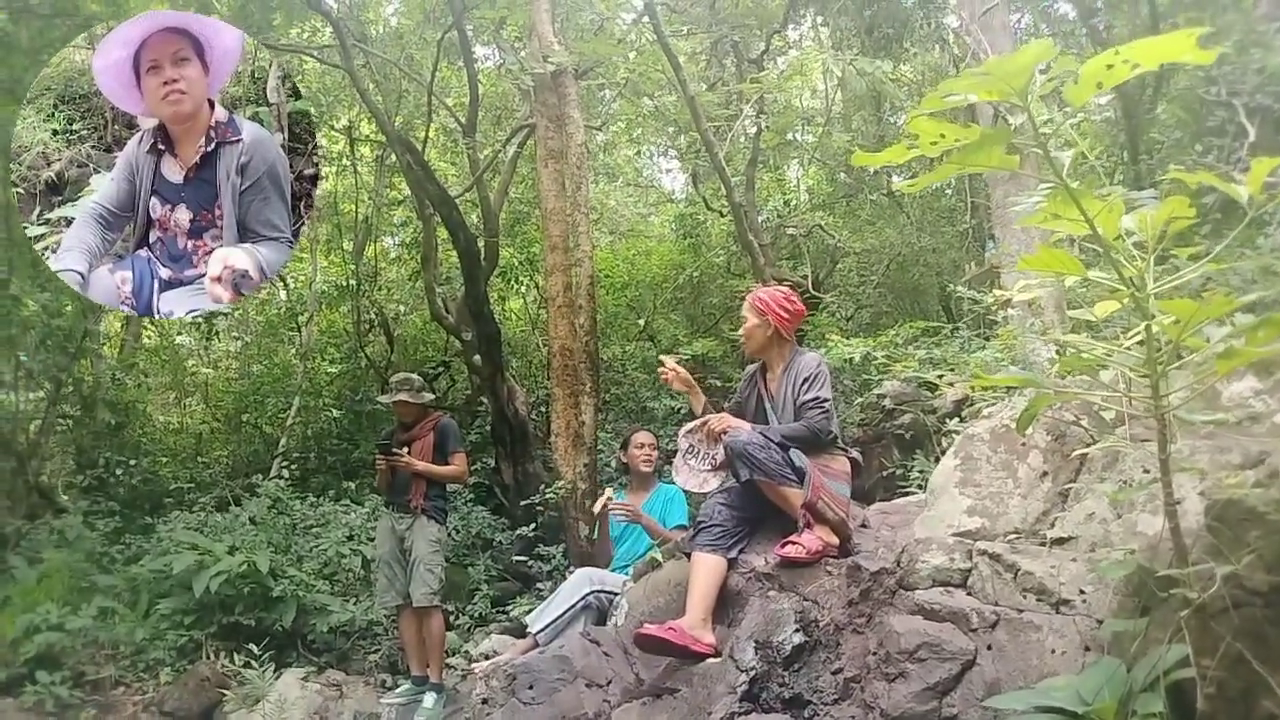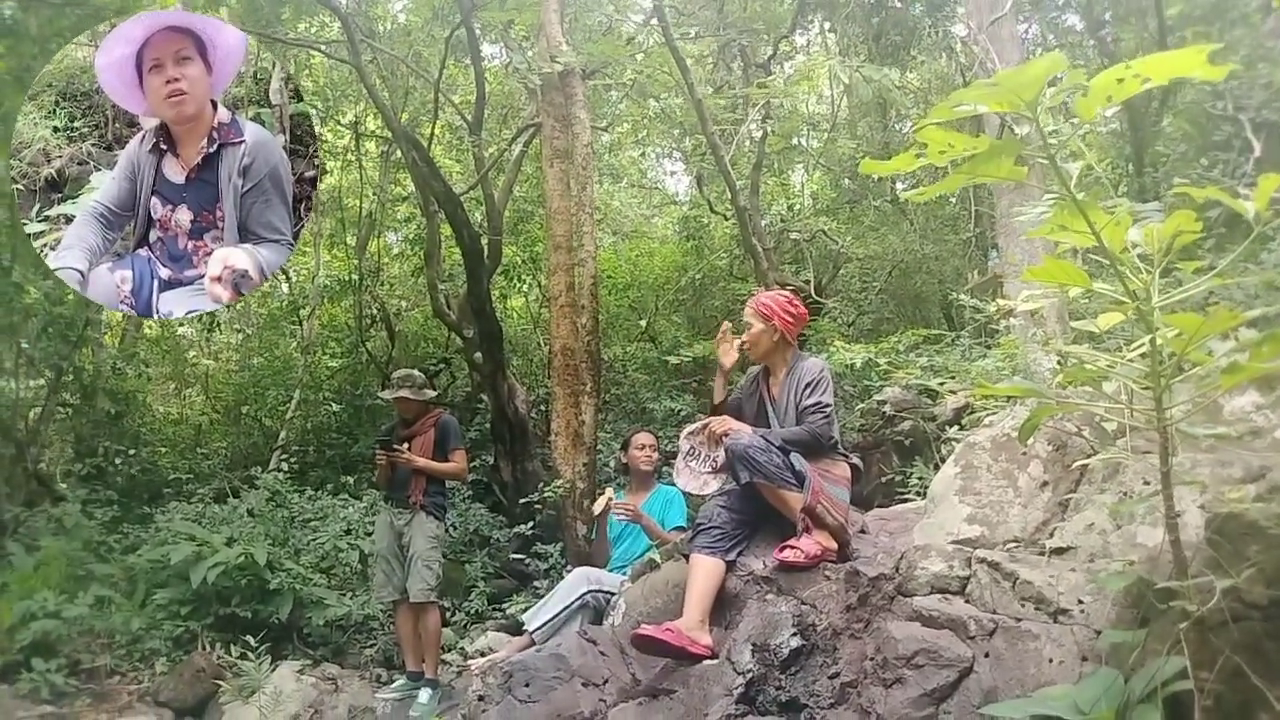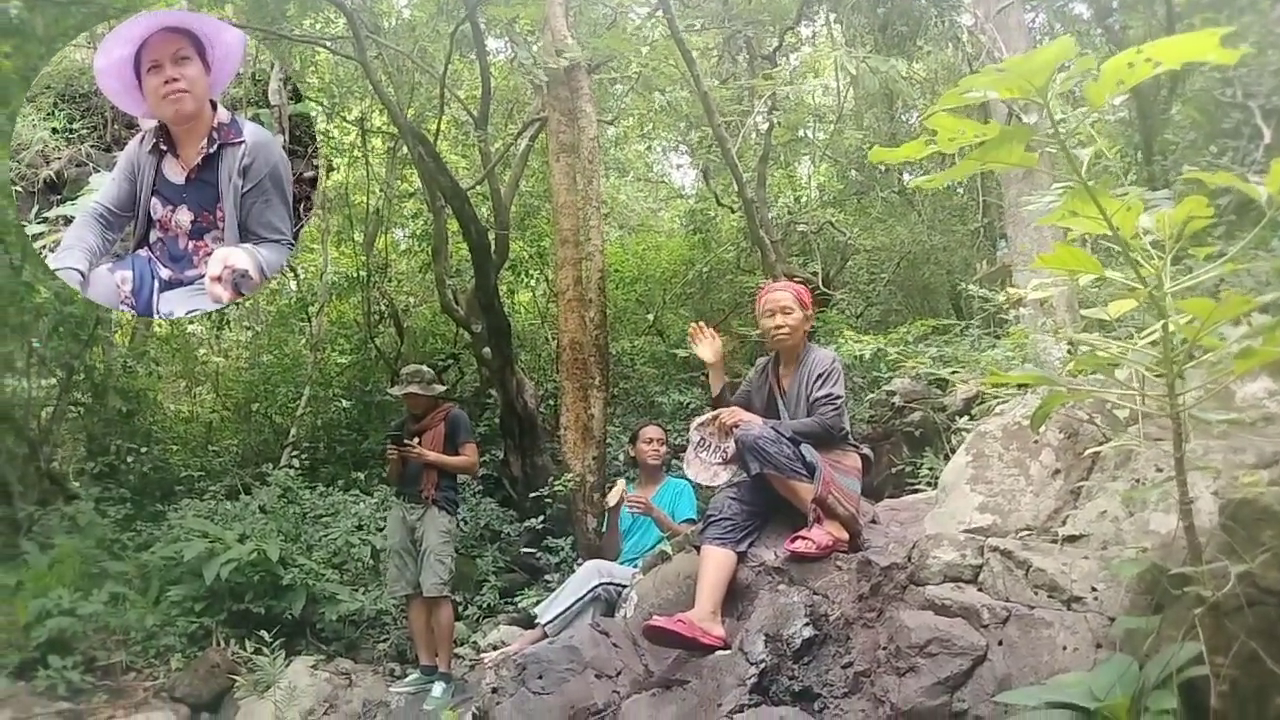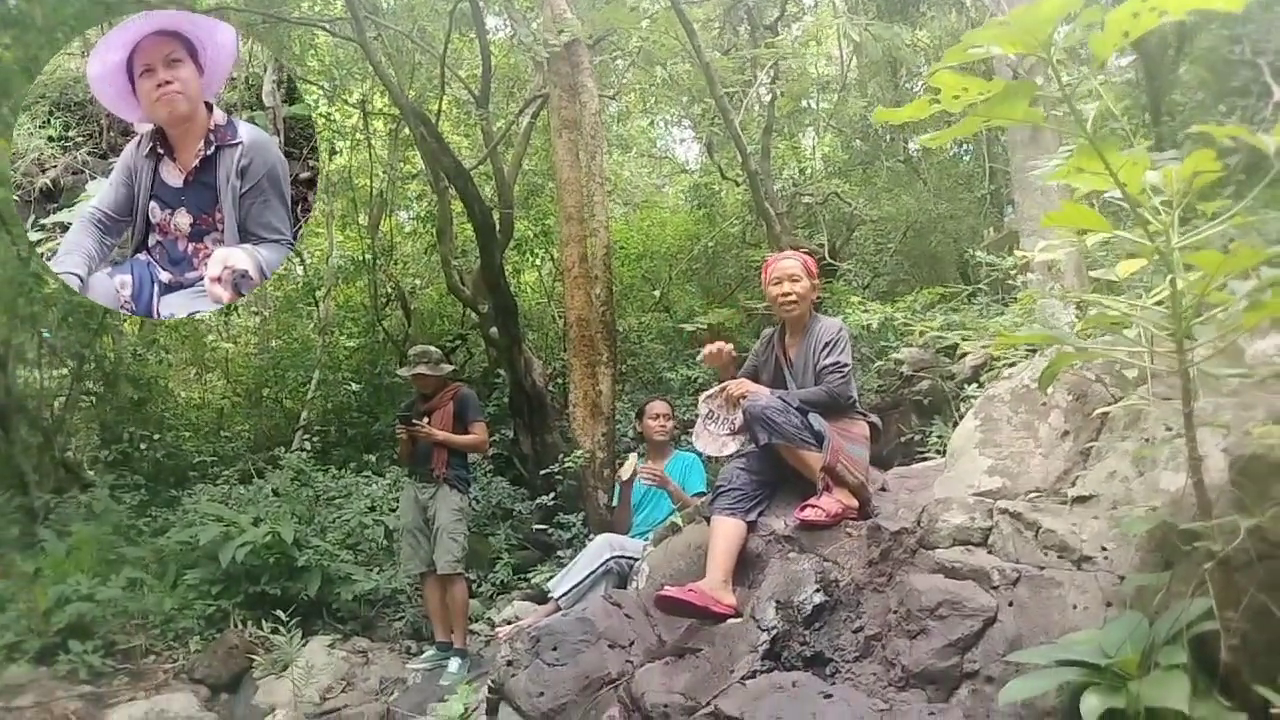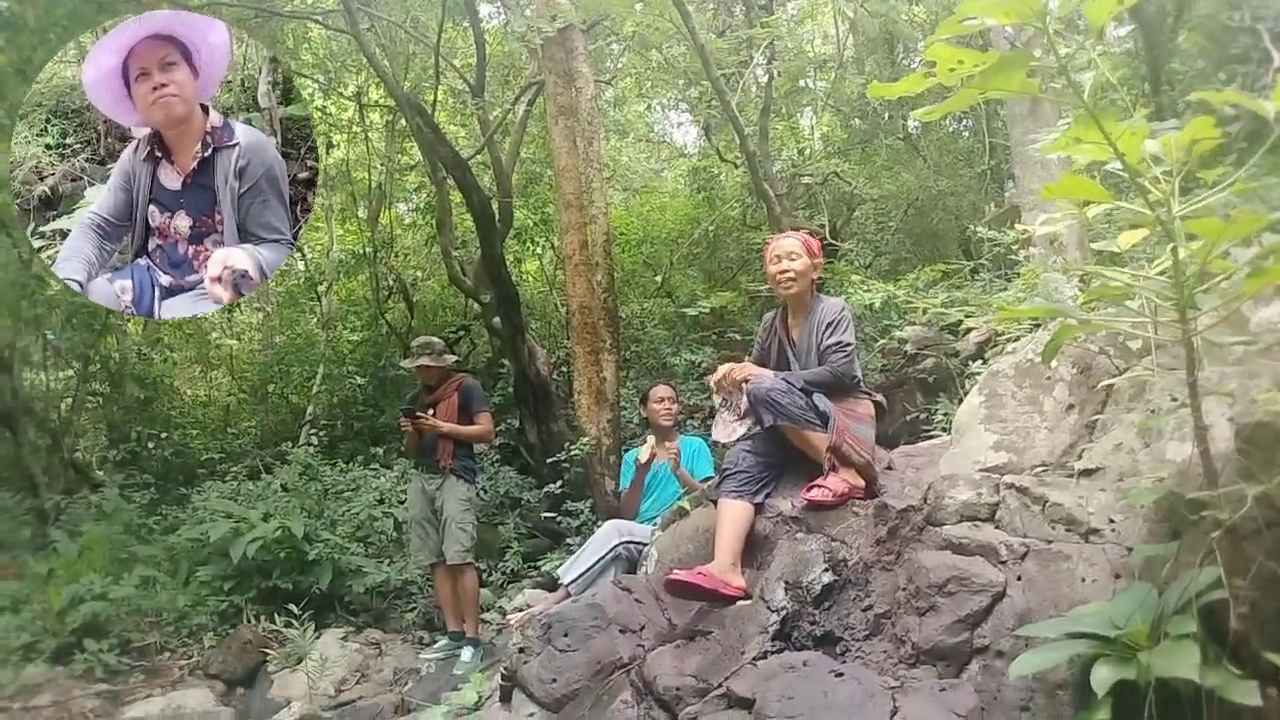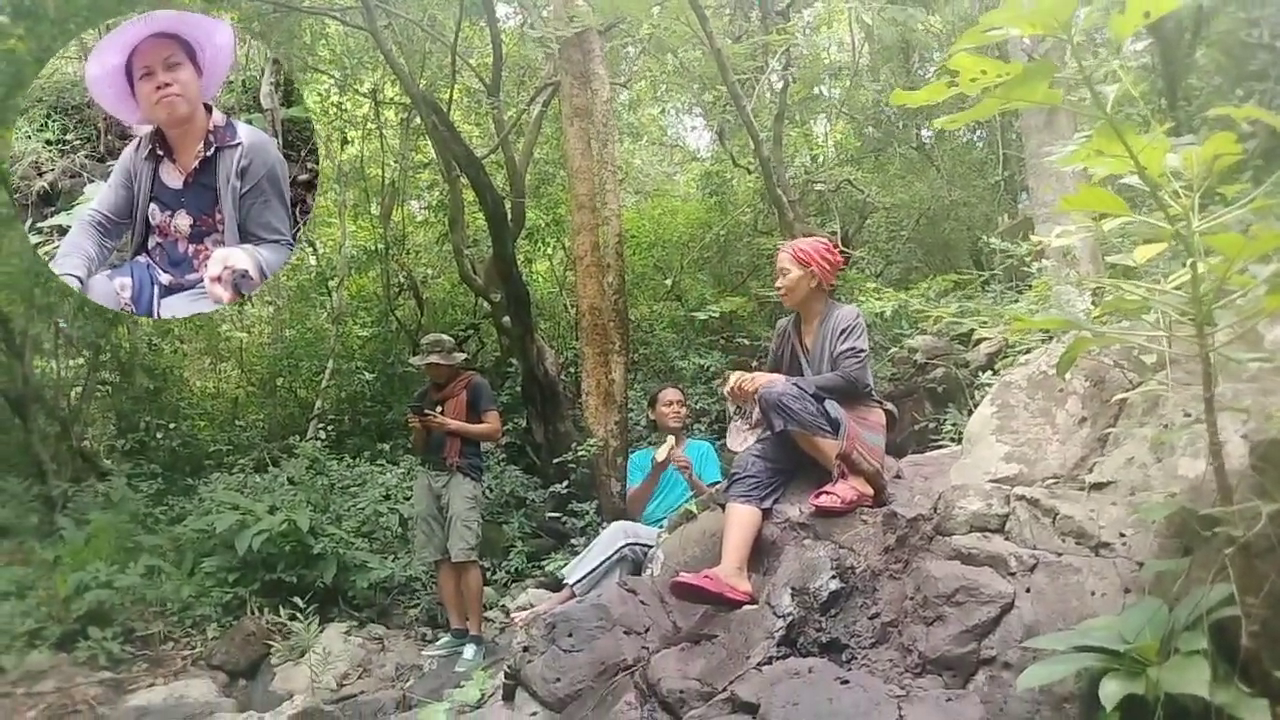
dt=0.4s
person 1, frame 1
left shoulder: (809, 365)
right shoulder: (752, 376)
left elbow: (818, 428)
right elbow: (724, 426)
left wrist: (749, 429)
right wrist: (693, 392)
left hip: (819, 474)
right hip: (769, 483)
left knee: (743, 443)
right knee: (717, 511)
left ankle: (819, 528)
right ankle: (696, 626)
person 1, frame 2
left shoulder: (813, 370)
right shoulder: (755, 378)
left elbow: (819, 433)
right elbow: (723, 422)
left wrist: (751, 433)
right wrist: (722, 374)
left hip: (819, 478)
right hip: (768, 487)
left knee: (743, 445)
right knee: (716, 515)
left ankle: (818, 532)
right ankle: (693, 626)
person 1, frame 3
left shoulder: (824, 362)
right shoulder: (762, 370)
left elbow: (829, 424)
right elbow: (727, 415)
left wrist: (760, 424)
right wrist: (715, 368)
left hip: (828, 468)
right hip: (778, 477)
left knee: (753, 436)
right knee: (726, 506)
left ankle: (829, 522)
right ankle: (706, 617)
person 1, frame 4
left shoulder: (831, 330)
right shoulder: (768, 341)
left elbow: (837, 393)
right elbow: (738, 390)
left wrist: (767, 394)
right wrist: (725, 367)
left hip: (837, 437)
right hip: (787, 446)
left knee: (761, 407)
right knee: (735, 476)
left ankle: (839, 491)
right ankle: (717, 586)
person 1, frame 5
left shoulder: (833, 311)
right shoulder: (771, 324)
left elbow: (841, 373)
right elbow: (755, 373)
left wrist: (770, 377)
right wrist: (734, 374)
left hip: (842, 417)
right hip: (792, 428)
left knee: (766, 389)
right knee: (741, 459)
left ankle: (845, 471)
right ankle: (726, 569)
person 1, frame 6
left shoulder: (847, 318)
right shoulder: (785, 329)
left elbow: (852, 379)
right elbow: (770, 380)
left wrist: (783, 383)
right wrist: (747, 383)
left hip: (853, 425)
right hip: (803, 435)
left knee: (778, 395)
right knee: (751, 463)
left ankle: (854, 478)
right ankle: (732, 573)
person 2, frame 1
left shoulder: (443, 427)
right shoulder: (390, 436)
left elbow: (461, 473)
left wrist: (416, 465)
right wrist: (383, 471)
left hip: (425, 518)
right hip: (391, 518)
left knee: (427, 600)
right knee: (402, 601)
left ankle: (436, 686)
right ankle: (417, 679)
person 2, frame 2
left shoulder: (444, 424)
right shoulder: (390, 431)
left elbow: (461, 470)
left wrist: (417, 462)
right wrist: (382, 467)
left hip: (425, 514)
right hip: (390, 513)
left knee: (423, 596)
right knee: (399, 597)
left ankle: (431, 681)
right ankle: (412, 675)
person 2, frame 3
left shoulder: (454, 418)
right shoulder: (401, 426)
left elbow: (472, 463)
left wrist: (428, 456)
right wrist: (394, 462)
left hip: (436, 508)
right hip: (402, 508)
left knee: (436, 590)
right knee: (412, 591)
left ankle: (444, 675)
right ankle: (426, 668)
person 2, frame 4
left shoulder: (462, 397)
right shoulder: (409, 407)
left elbow: (481, 442)
left wrist: (437, 435)
right wrist: (405, 442)
left hip: (448, 487)
right hip: (414, 488)
left knee: (450, 568)
right knee: (426, 569)
left ankle: (460, 651)
right ankle: (442, 645)
person 2, frame 5
left shoulder: (467, 388)
right shoulder: (414, 399)
left elbow: (487, 432)
left wrist: (443, 427)
right wrist: (410, 434)
left hip: (455, 477)
right hip: (422, 480)
left knee: (459, 558)
right knee: (435, 560)
left ankle: (472, 640)
right ankle: (454, 635)
person 2, frame 6
left shoulder: (475, 386)
right shoulder: (422, 396)
left elbow: (494, 431)
left wrist: (451, 425)
right wrist: (418, 430)
left hip: (461, 475)
right hip: (427, 476)
left knee: (464, 555)
right knee: (440, 557)
left ankle: (475, 638)
right ankle: (457, 632)
person 3, frame 1
left shoulder: (252, 146)
right shoulder: (141, 148)
left elbow: (277, 245)
right elbow: (99, 218)
left wrist: (248, 261)
right wrist: (64, 276)
left hip: (211, 289)
right hip: (147, 276)
person 3, frame 2
left shoulder: (255, 148)
right shoulder: (143, 148)
left elbow: (278, 247)
right elbow: (100, 218)
left wrist: (249, 262)
right wrist: (63, 274)
left hip: (212, 290)
right hip: (146, 275)
person 3, frame 3
left shoulder: (255, 147)
right shoulder: (143, 148)
left elbow: (278, 248)
right elbow: (100, 219)
left wrist: (248, 261)
right wrist: (64, 275)
left hip: (212, 291)
right hip: (147, 276)
person 3, frame 4
left shoulder: (252, 148)
right shoulder: (140, 152)
left elbow: (278, 247)
right elbow: (98, 223)
left wrist: (248, 262)
right wrist: (64, 278)
left hip: (212, 292)
right hip: (147, 279)
person 3, frame 5
left shoulder: (249, 150)
right shoulder: (138, 157)
left elbow: (278, 248)
right elbow: (98, 228)
left wrist: (247, 262)
right wrist: (64, 284)
left hip: (213, 295)
right hip: (147, 283)
person 3, frame 6
left shoulder: (252, 150)
right shoulder: (139, 155)
left elbow: (278, 248)
right elbow: (98, 225)
left wrist: (248, 262)
right wrist: (64, 280)
left hip: (212, 293)
right hip: (147, 280)
person 4, frame 1
left shoulder: (671, 495)
right shoulder: (614, 501)
right elbow: (603, 562)
left wrist: (643, 520)
right wrist: (603, 522)
right hip: (611, 589)
left knee: (586, 577)
right knee: (587, 599)
left ankle: (520, 650)
person 4, frame 2
left shoulder: (670, 497)
right shoulder: (614, 501)
right elbow: (600, 562)
left wrist: (644, 520)
right wrist: (602, 523)
right hip: (608, 588)
left knee: (583, 577)
right knee: (583, 601)
left ankle: (518, 647)
person 4, frame 3
left shoulder: (680, 489)
right shoulder: (623, 494)
right elbow: (610, 555)
left wrist: (655, 513)
right wrist: (613, 516)
right hip: (619, 580)
left knee: (595, 569)
right knee: (594, 595)
left ankle: (532, 639)
person 4, frame 4
left shoulder: (689, 462)
right shoulder: (632, 469)
right elbow: (621, 529)
left wrist: (670, 486)
right wrist: (625, 490)
right hip: (630, 553)
left knee: (606, 544)
right knee: (607, 567)
left ankle: (546, 613)
person 4, frame 5
left shoulder: (695, 447)
right shoulder: (632, 457)
right elbow: (627, 514)
left wrist: (679, 470)
right wrist: (640, 474)
right hip: (638, 541)
left knee: (614, 530)
right knee: (616, 553)
left ankle: (555, 601)
person 4, frame 6
left shoulder: (703, 451)
right shoulder: (639, 459)
right elbow: (633, 511)
left wrist: (691, 477)
right wrist: (655, 473)
right hip: (644, 542)
left knee: (620, 531)
right knee: (621, 554)
left ankle: (560, 600)
